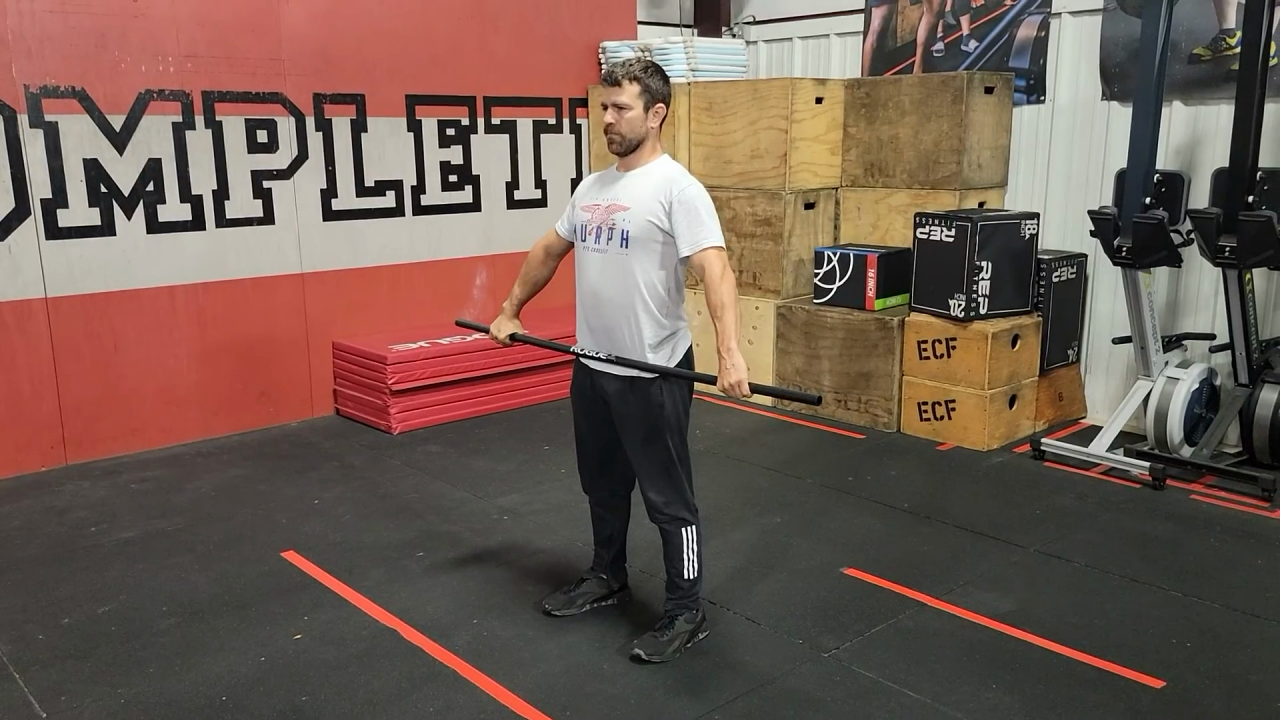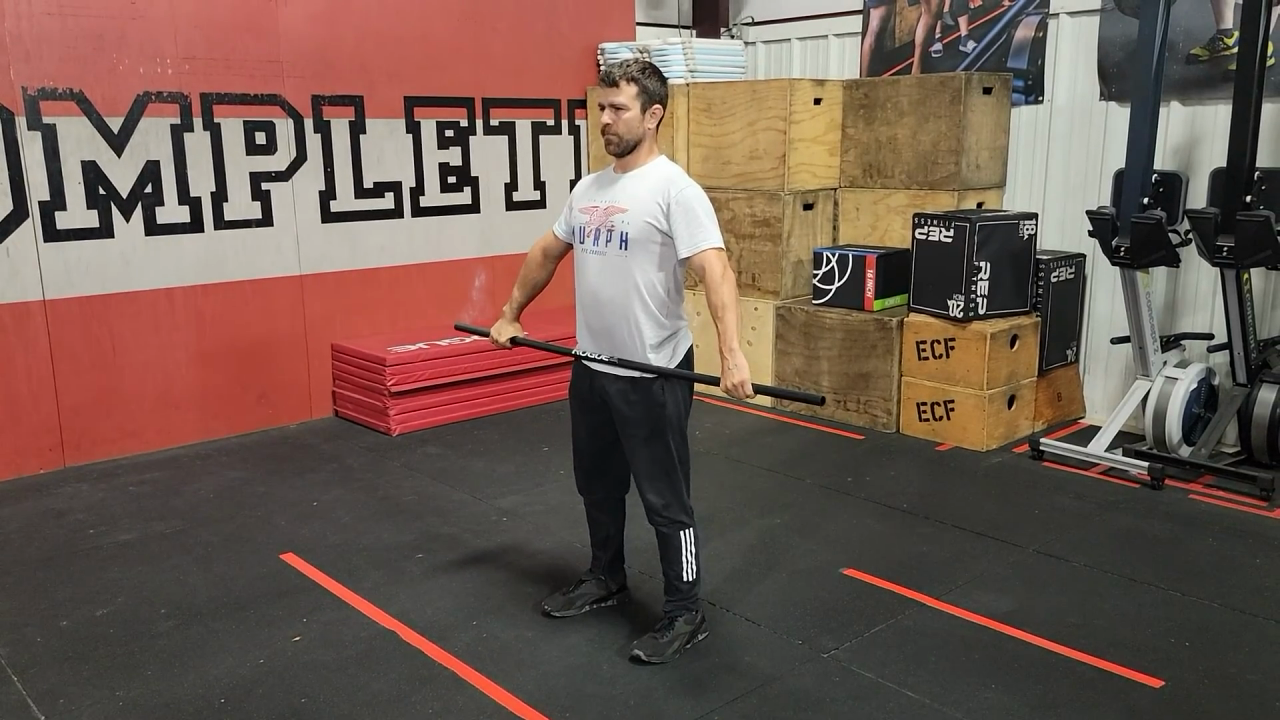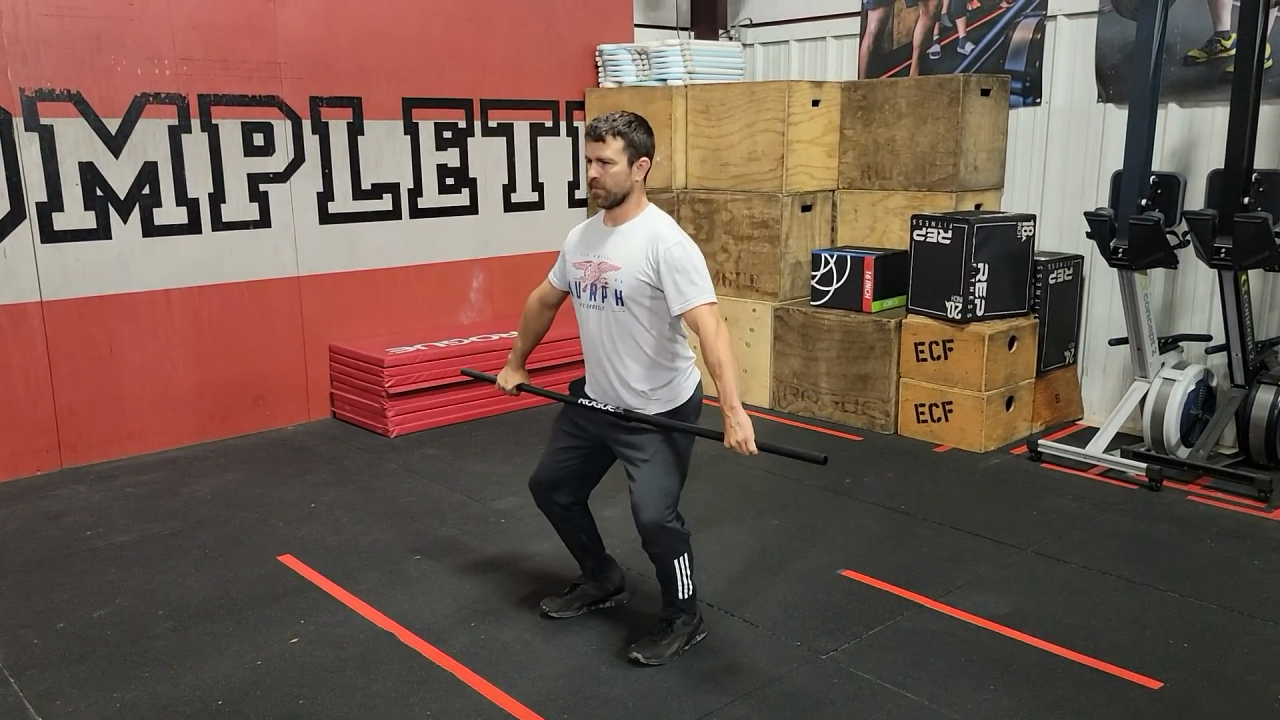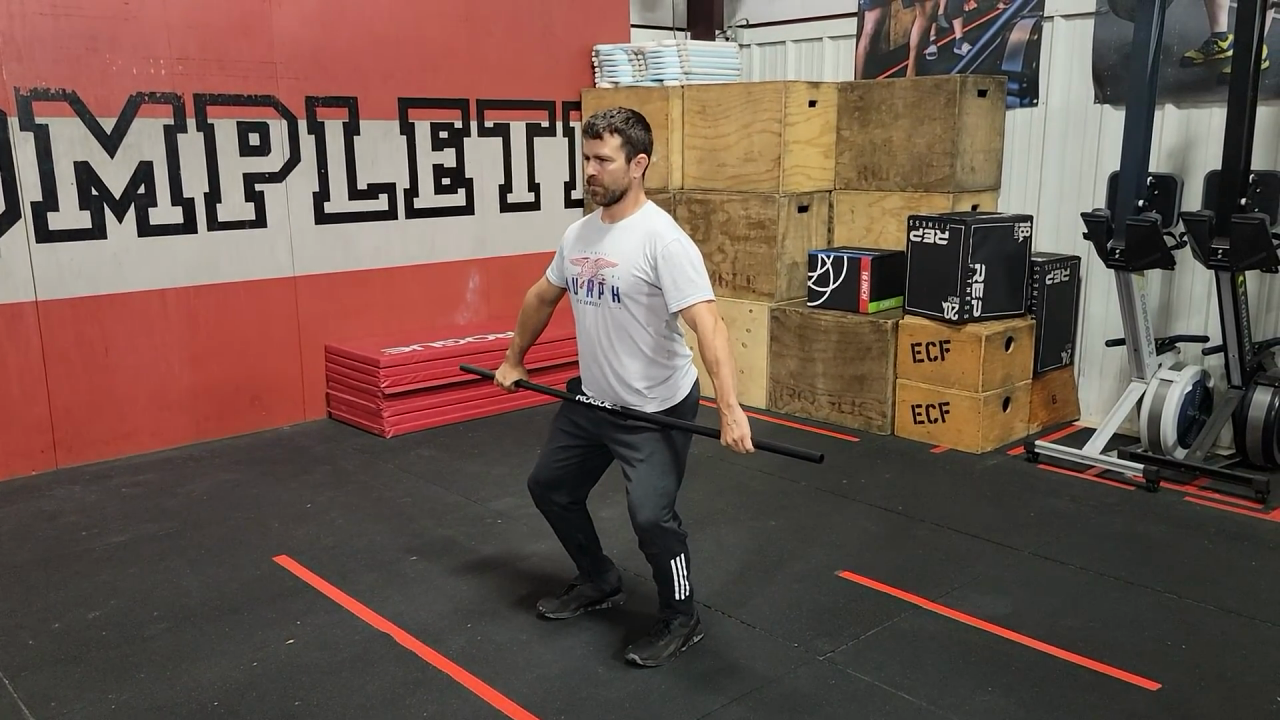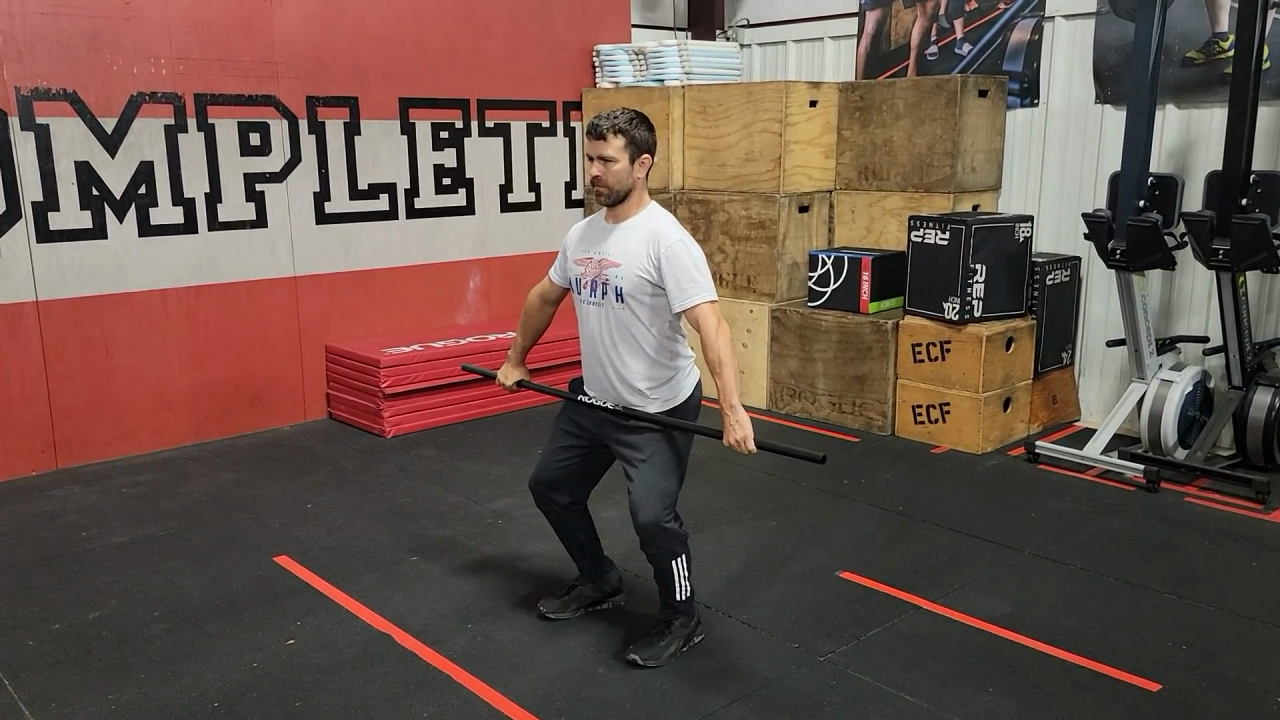
dt=0.5s
person 1, frame 1
left shoulder: (677, 188)
right shoulder: (591, 188)
left elbow: (714, 270)
right elbow: (548, 251)
left wrist: (729, 352)
right wrist: (510, 311)
left hip: (652, 374)
right hip: (592, 366)
left knee: (667, 497)
right knee: (601, 483)
left ankle: (685, 612)
right ankle: (606, 576)
person 1, frame 2
left shoulder: (673, 189)
right shoulder: (589, 189)
left elbow: (715, 270)
right elbow: (546, 253)
left wrist: (732, 353)
right wrist: (510, 313)
left hip: (653, 373)
right hip: (591, 367)
left knee: (664, 499)
right knee: (596, 484)
left ankle: (684, 613)
right ankle: (605, 577)
person 1, frame 3
left shoulder: (665, 242)
right shoulder: (581, 237)
left elbow: (709, 326)
right elbow: (543, 301)
left wrist: (733, 412)
right wrist: (515, 363)
left hip: (660, 410)
right hip: (595, 400)
left knee: (654, 515)
right knee: (551, 486)
left ankle: (683, 618)
right ankle: (602, 580)
person 1, frame 4
left shoulder: (662, 239)
right shoulder: (578, 234)
left elbow: (707, 323)
right elbow: (541, 297)
left wrist: (729, 408)
right wrist: (513, 359)
left hip: (656, 409)
right hip: (592, 398)
left knee: (651, 515)
right knee: (549, 487)
left ankle: (680, 620)
right ankle: (599, 582)
person 1, frame 5
left shoulder: (666, 239)
right shoulder: (581, 234)
left elbow: (709, 323)
right elbow: (544, 296)
left wrist: (732, 409)
right wrist: (515, 359)
left hip: (657, 410)
right hip: (592, 399)
left knee: (652, 516)
right knee: (550, 486)
left ankle: (681, 620)
right ankle: (599, 581)
